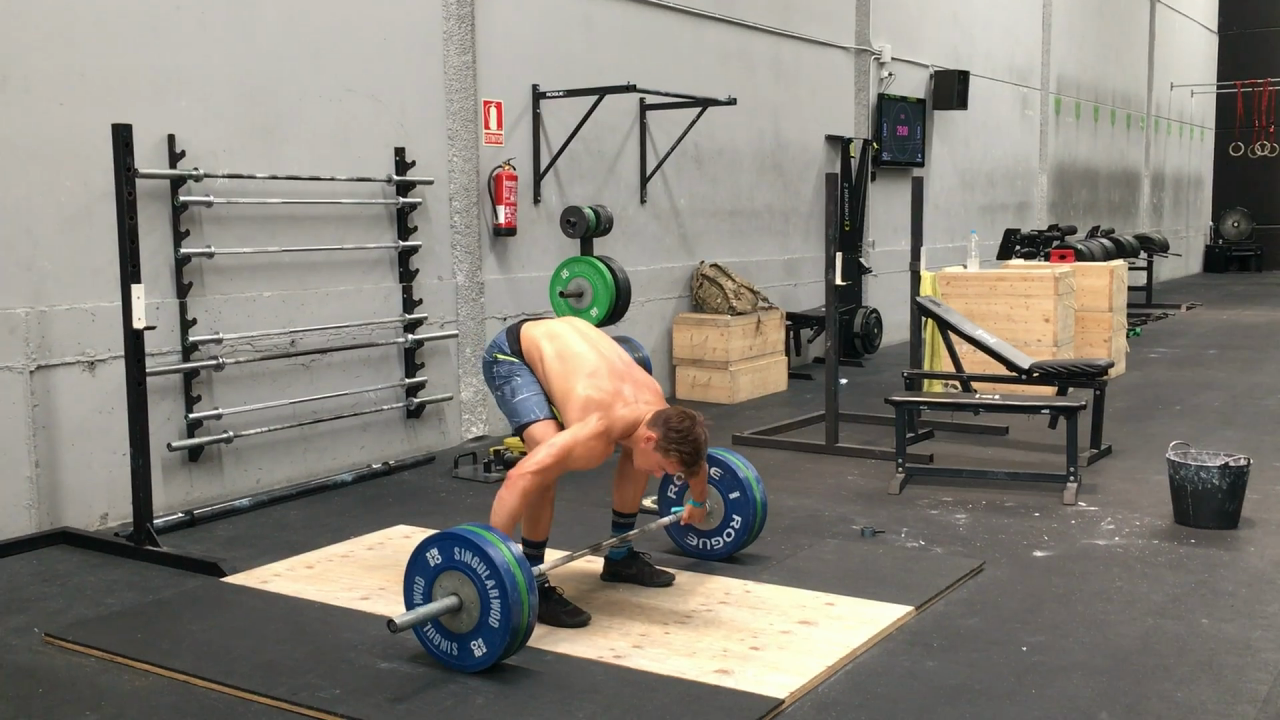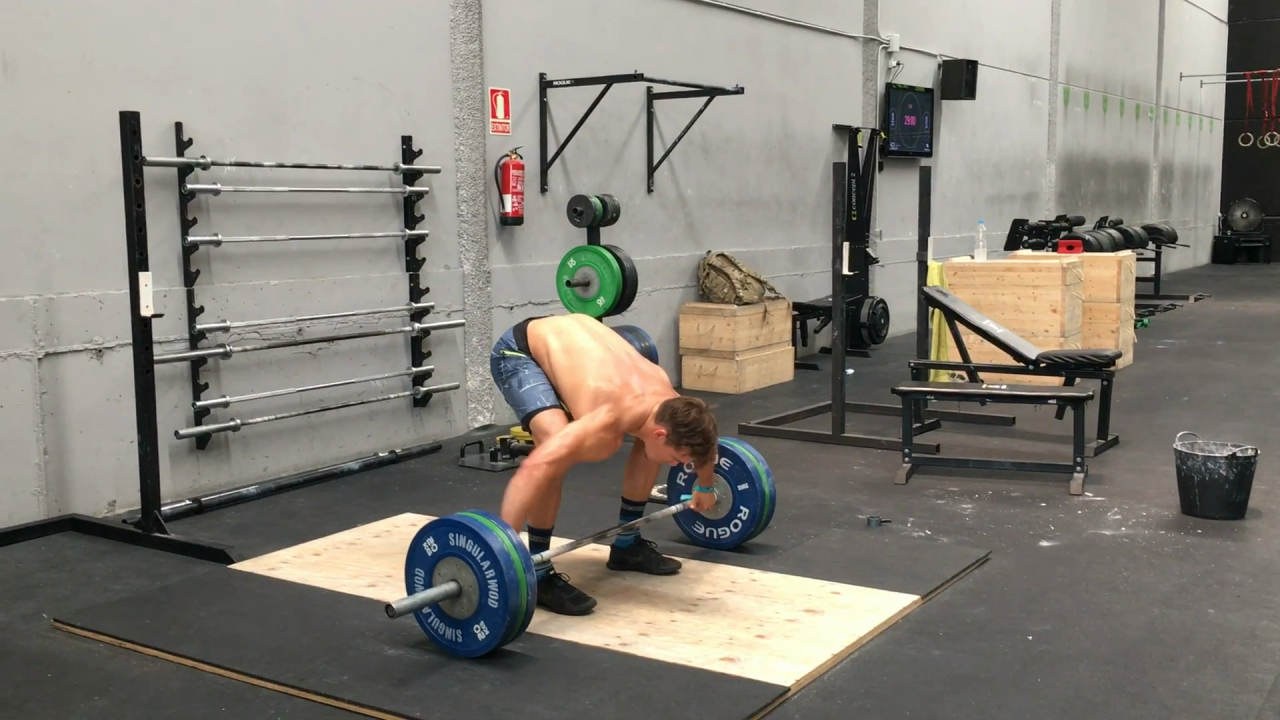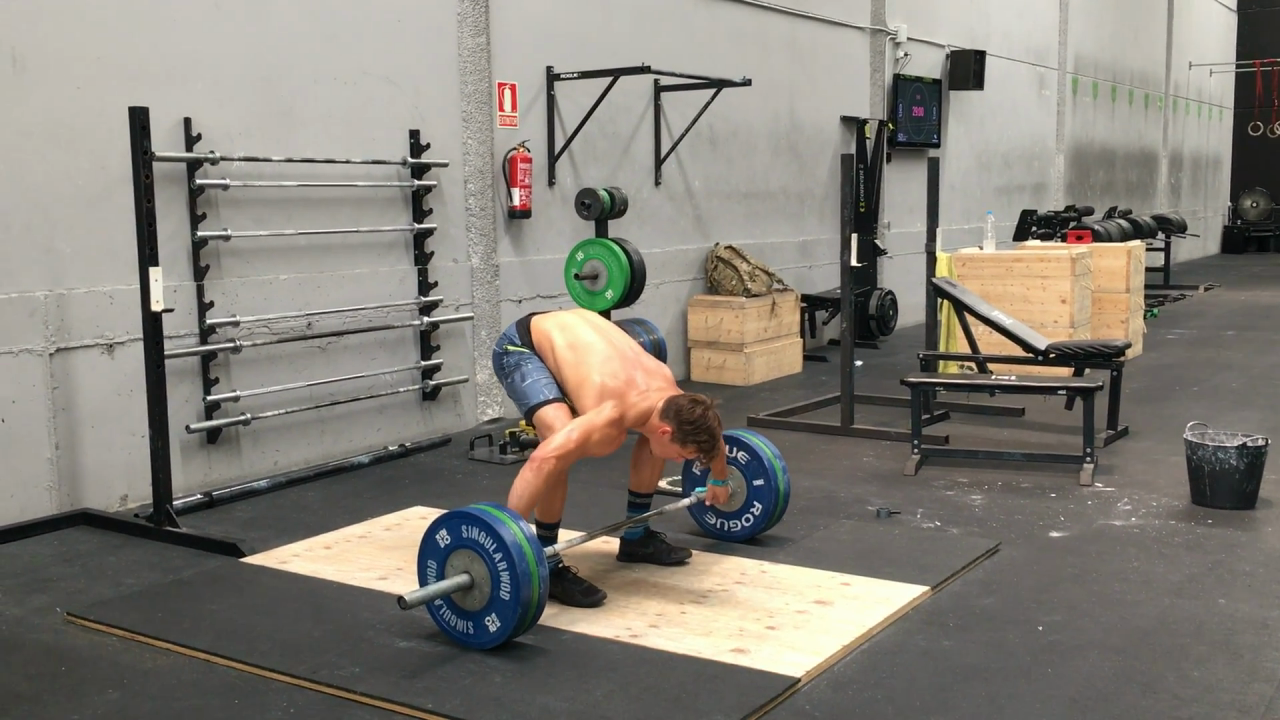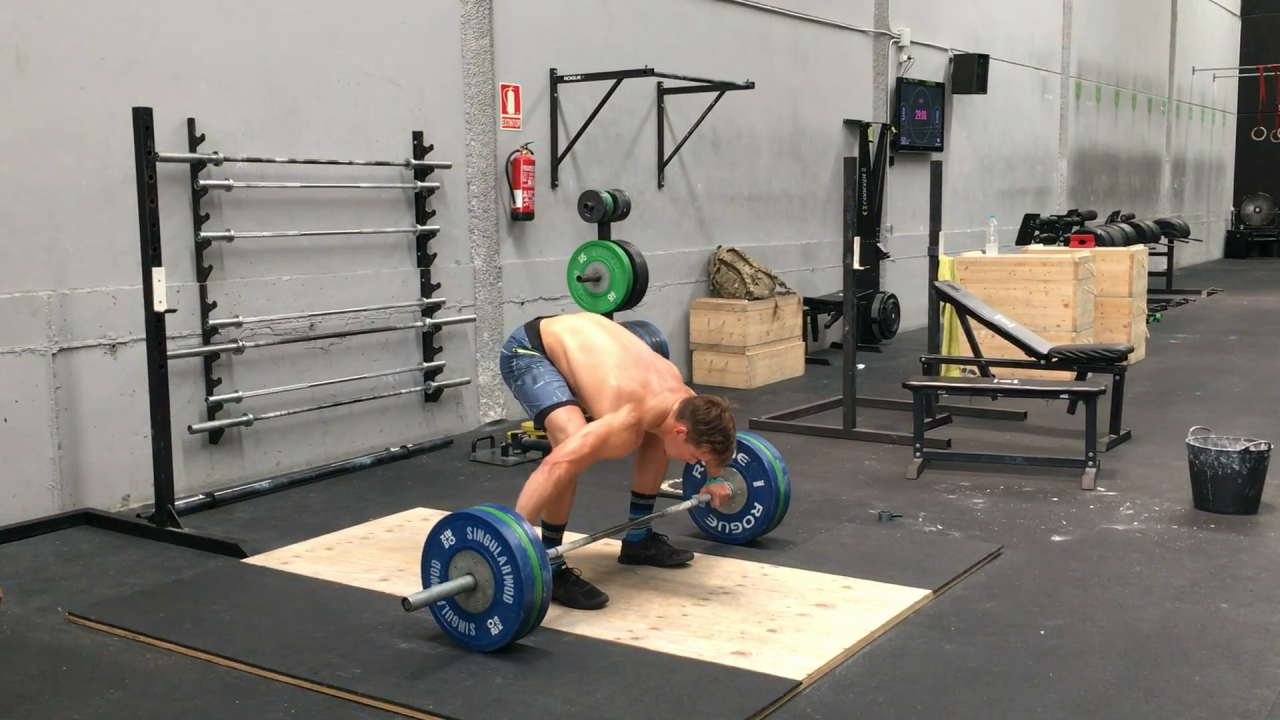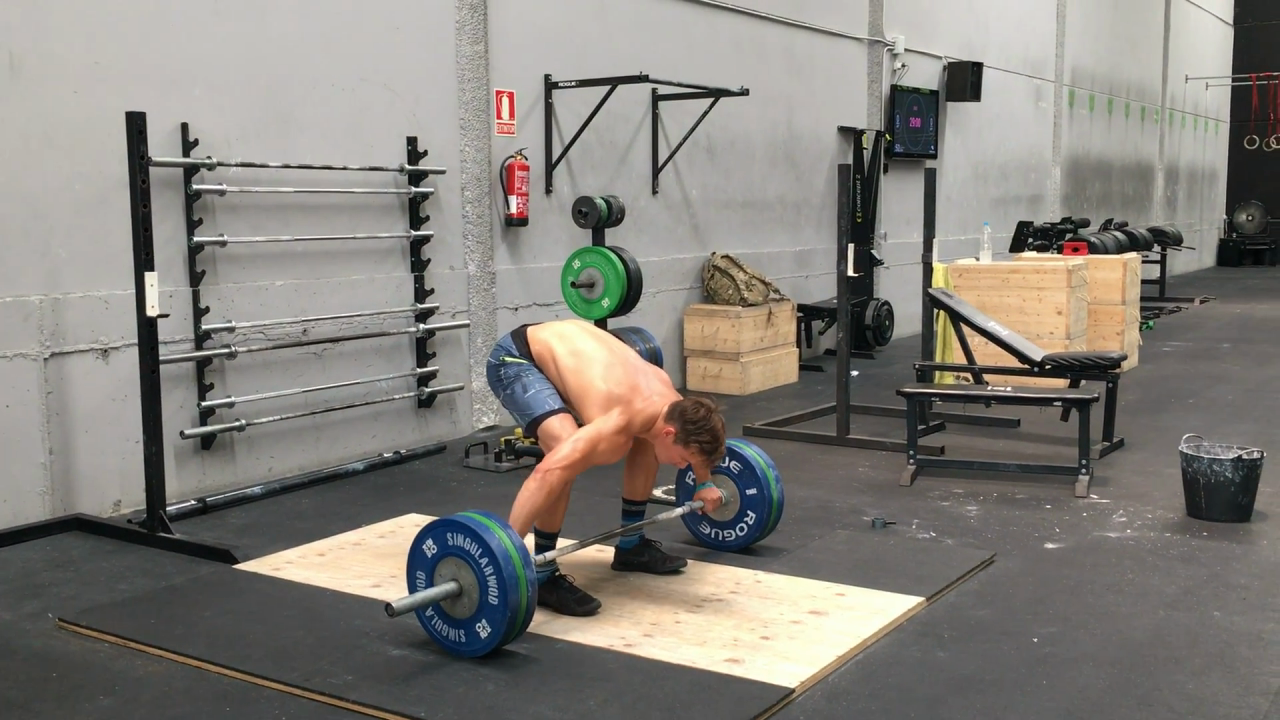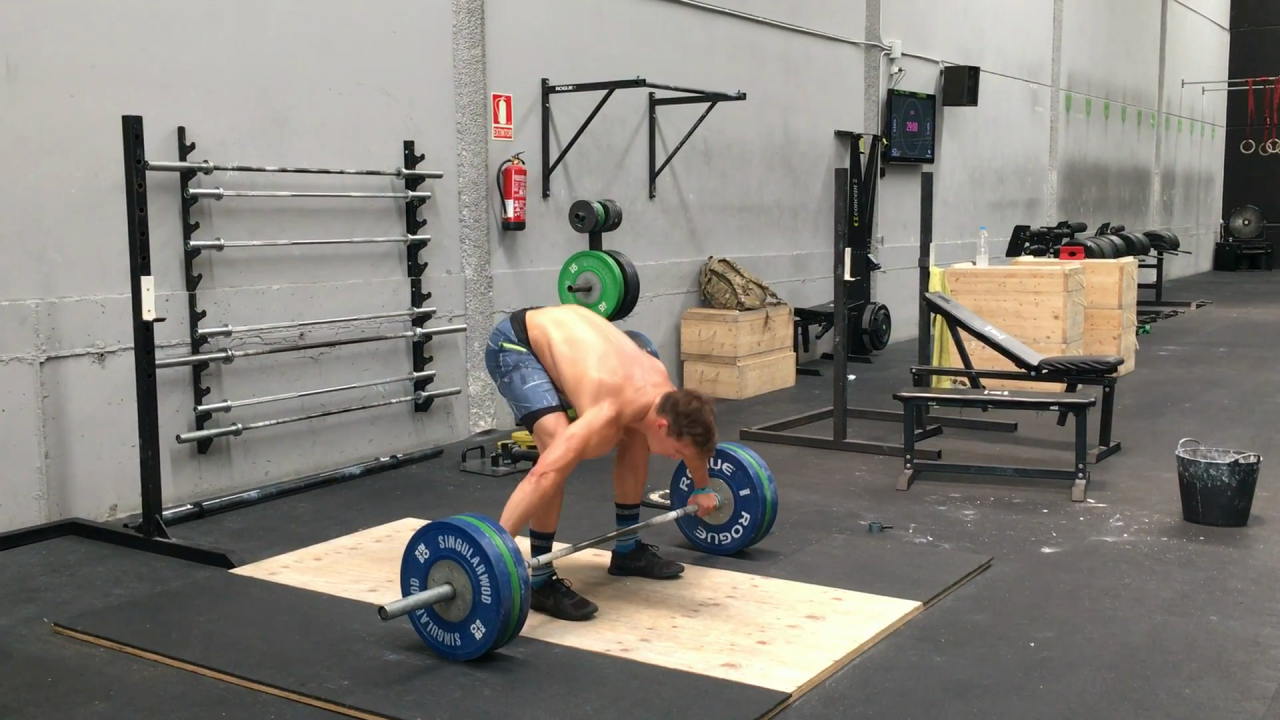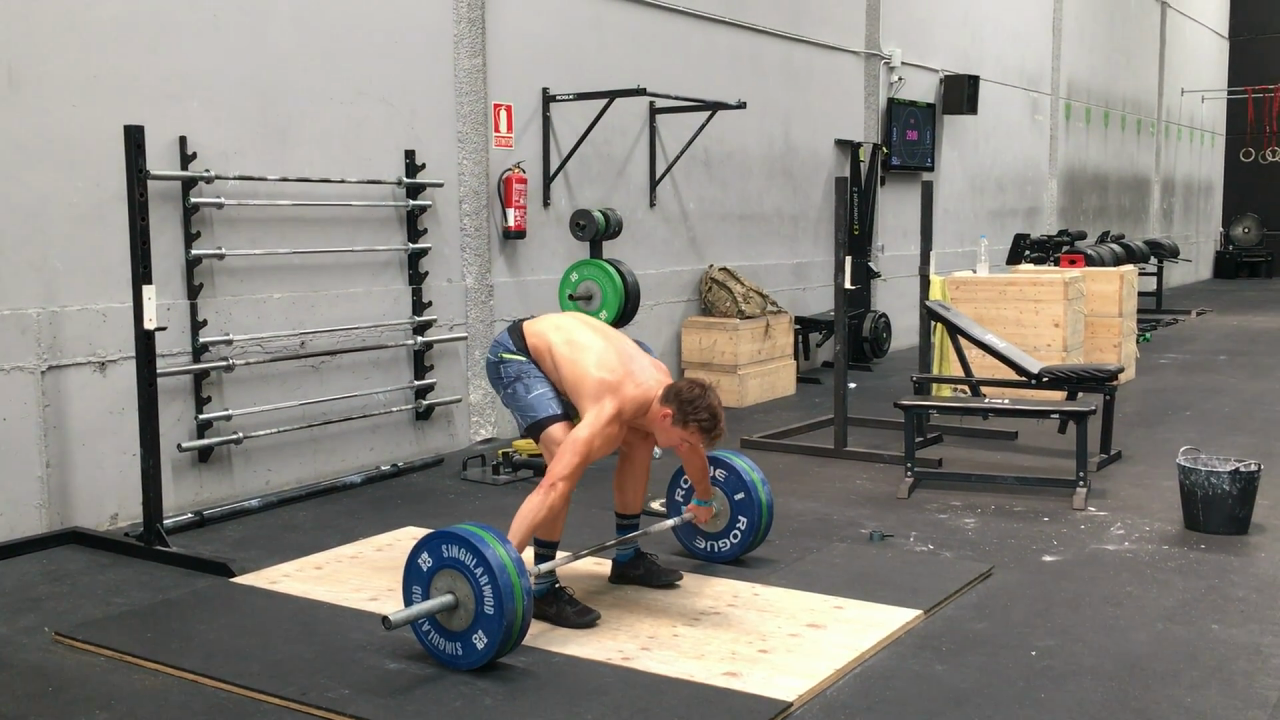
dt=0.7s
person 1, frame 1
left shoulder: (662, 419)
right shoulder: (598, 434)
left elbow: (692, 455)
right elbow: (520, 479)
left wrist: (698, 503)
right hip: (512, 354)
left knee: (634, 452)
right knee: (543, 467)
left ankle: (620, 557)
right ankle: (533, 586)
person 1, frame 2
left shoulder: (669, 404)
right shoulder: (606, 424)
left elbow: (697, 440)
right elbow: (533, 469)
left wrist: (705, 489)
right hip: (517, 352)
left knee: (646, 441)
right knee: (557, 444)
left ankle: (627, 545)
right ankle: (538, 575)
person 1, frame 3
left shoulder: (674, 403)
right shoulder: (612, 420)
left elbow: (711, 436)
right elbow: (541, 461)
left wrist: (719, 481)
right hip: (521, 347)
right knee: (559, 435)
left ankle: (636, 538)
right ankle: (547, 568)
person 1, frame 4
left shoulder: (683, 400)
right shoulder: (626, 425)
left elbow: (709, 430)
right elbow: (554, 466)
left wrist: (714, 478)
right hip: (528, 351)
right knee: (572, 439)
left ankle: (638, 540)
right ankle: (550, 569)
person 1, frame 5
left shoulder: (671, 405)
right shoulder: (617, 429)
left elbow: (698, 436)
right elbow: (546, 473)
left wrist: (704, 484)
left hip: (563, 344)
right hip: (515, 358)
right knee: (565, 445)
left ankle: (631, 546)
right ankle: (544, 577)
person 1, frame 6
left shoulder: (666, 398)
right shoulder: (609, 416)
left elbow: (691, 438)
right elbow: (542, 476)
left wrist: (703, 489)
left hip: (563, 331)
right hip: (515, 345)
left knee: (636, 438)
right knee: (558, 440)
left ankle: (628, 550)
right ankle: (541, 581)
person 1, frame 7
left shoulder: (670, 395)
right shoulder: (611, 416)
left elbow: (694, 452)
right elbow: (553, 486)
left wrist: (704, 500)
left hip: (563, 342)
right hip: (515, 355)
left knee: (639, 443)
right knee: (564, 452)
left ankle: (627, 558)
right ankle: (543, 590)
